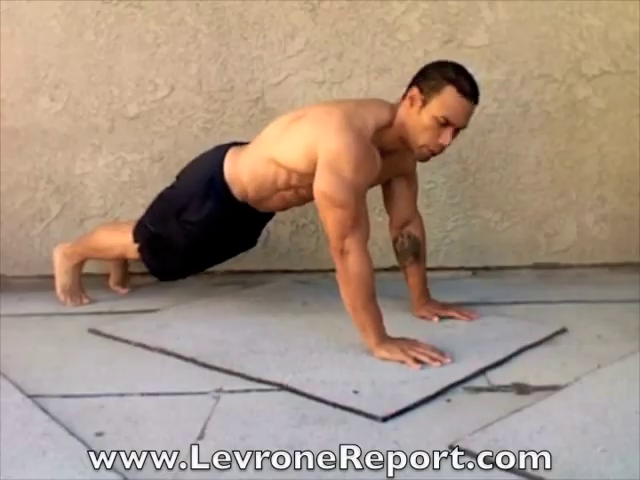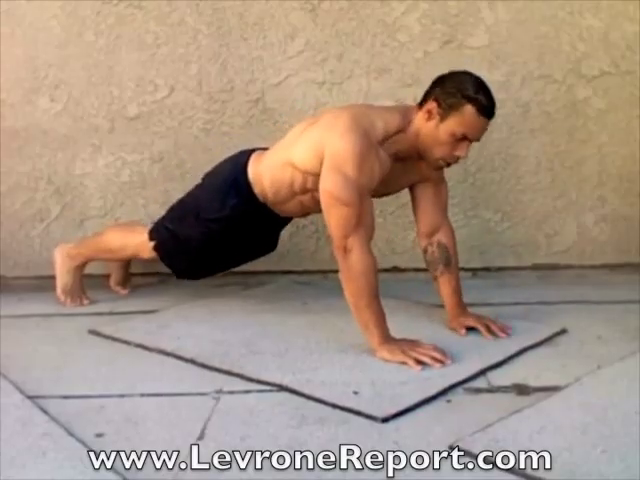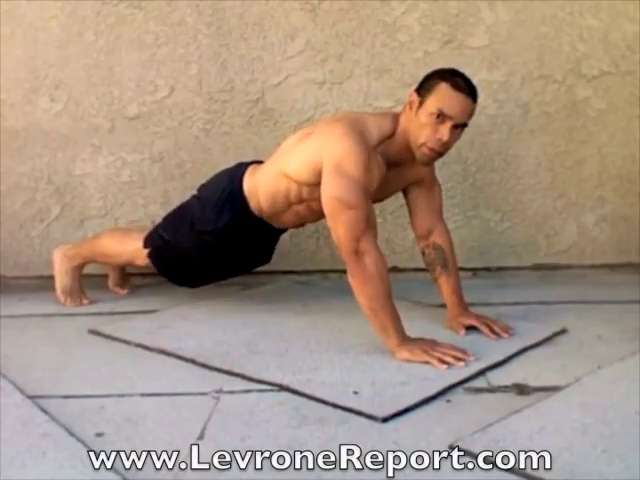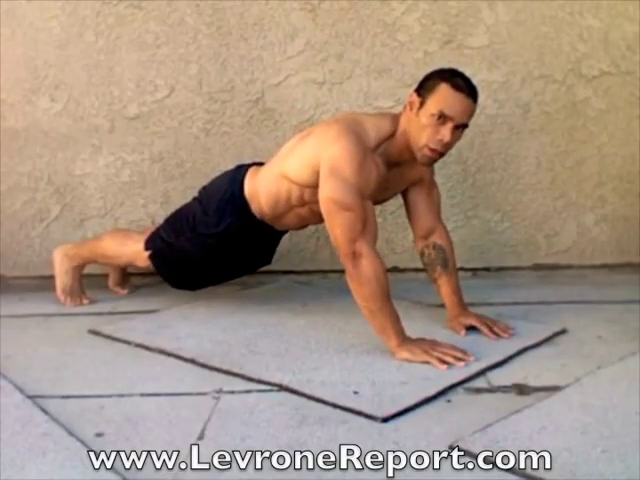
dt=1s
person 1, frame 1
left shoulder: (401, 142)
right shoulder: (348, 139)
left elbow: (406, 222)
right elbow: (349, 249)
left wrist: (421, 299)
right wrist: (378, 341)
left hip: (251, 203)
right hip: (216, 187)
left knee: (161, 245)
right knee: (146, 245)
left ankle: (119, 263)
right ankle: (69, 254)
person 1, frame 2
left shoulder: (426, 155)
right shoulder: (355, 140)
left elbow: (436, 232)
right elbow: (351, 248)
left wrist: (456, 311)
right wrist: (382, 342)
left hip: (271, 213)
right hip: (239, 191)
left knee: (176, 248)
right knee: (158, 244)
left ankle: (121, 263)
right ankle: (72, 254)
person 1, frame 3
left shoulder: (419, 159)
right shoulder: (352, 144)
left elbow: (433, 233)
right elbow: (359, 253)
left wrist: (457, 309)
right wrist: (399, 342)
left hip: (265, 225)
right hip: (233, 204)
left knee: (169, 253)
right knee: (152, 251)
left ankle: (117, 265)
right ankle: (70, 255)
person 1, frame 4
left shoulder: (419, 157)
right shoulder: (349, 148)
left elbow: (432, 235)
right elbow: (358, 255)
left wrist: (456, 310)
right wrist: (399, 342)
left hip: (266, 227)
right hip: (234, 207)
left knee: (170, 248)
right knee: (154, 254)
left ankle: (119, 266)
right ankle: (71, 255)
